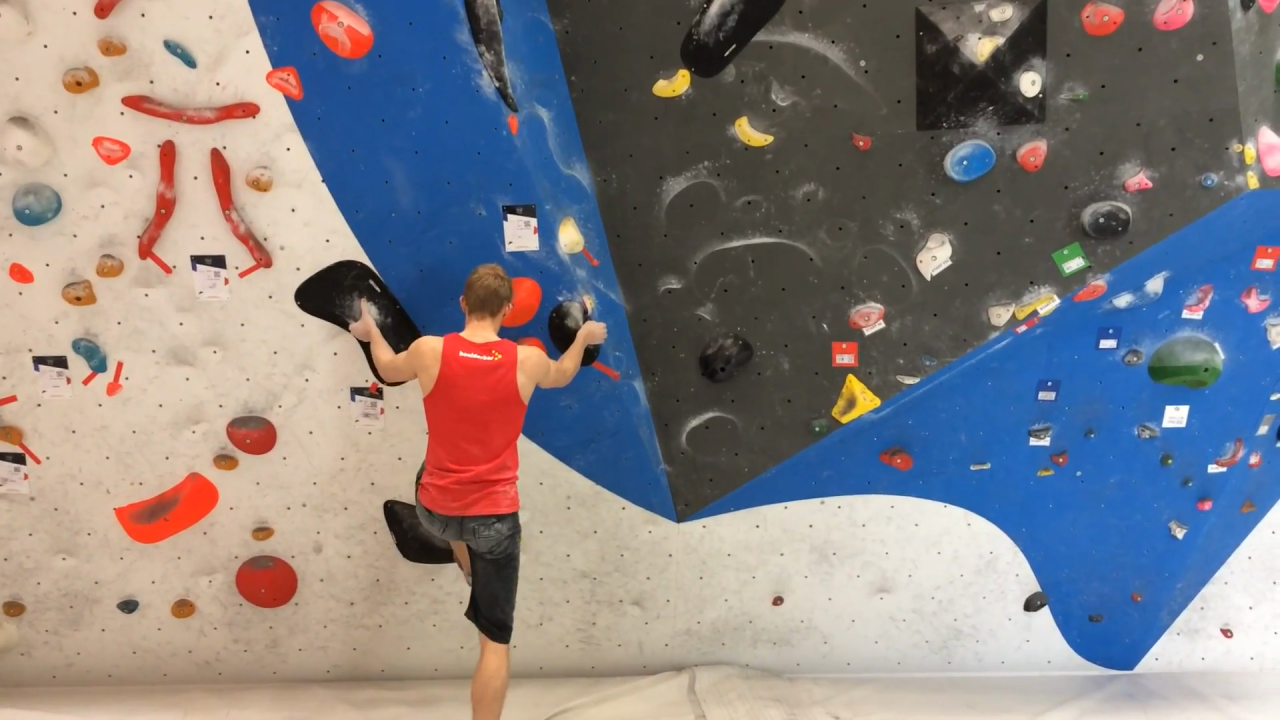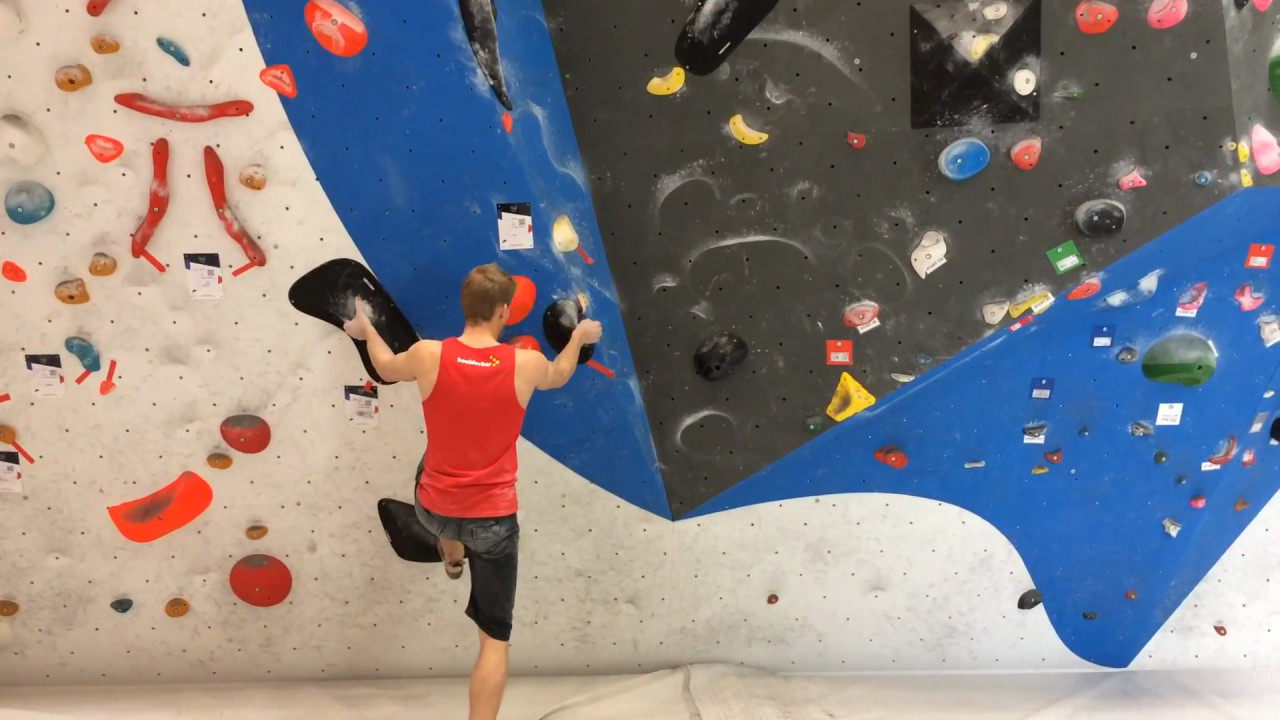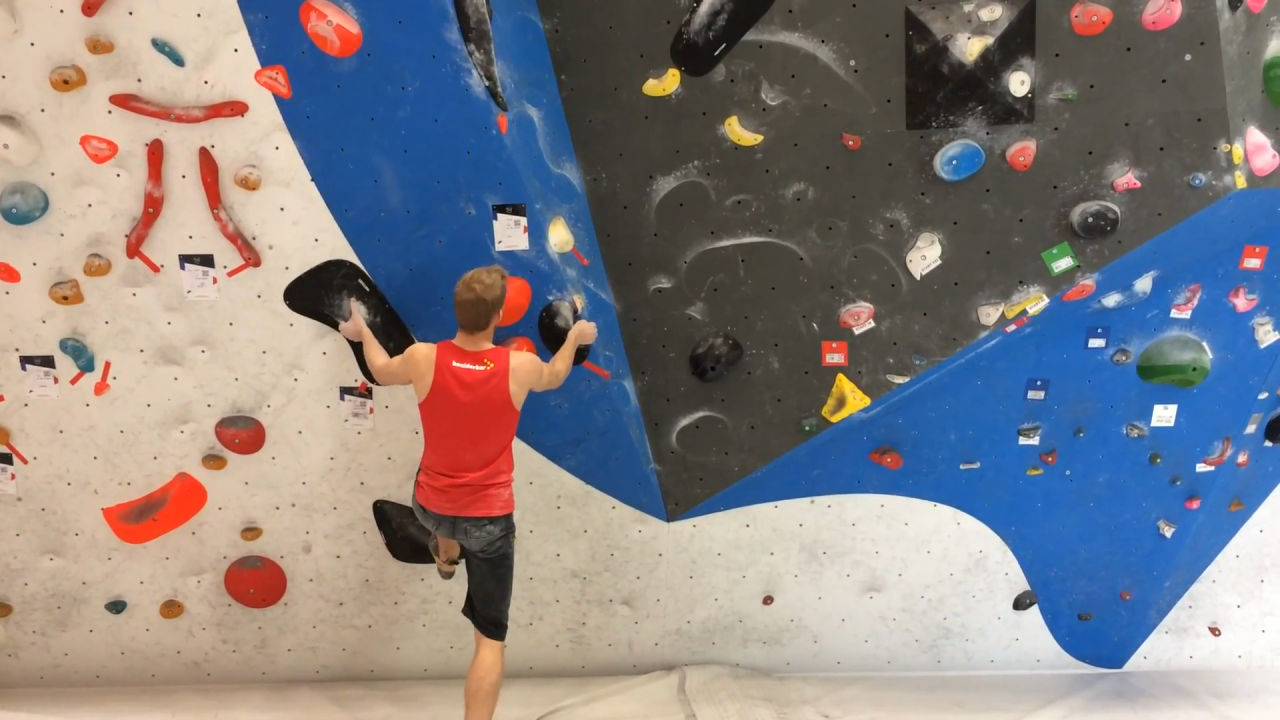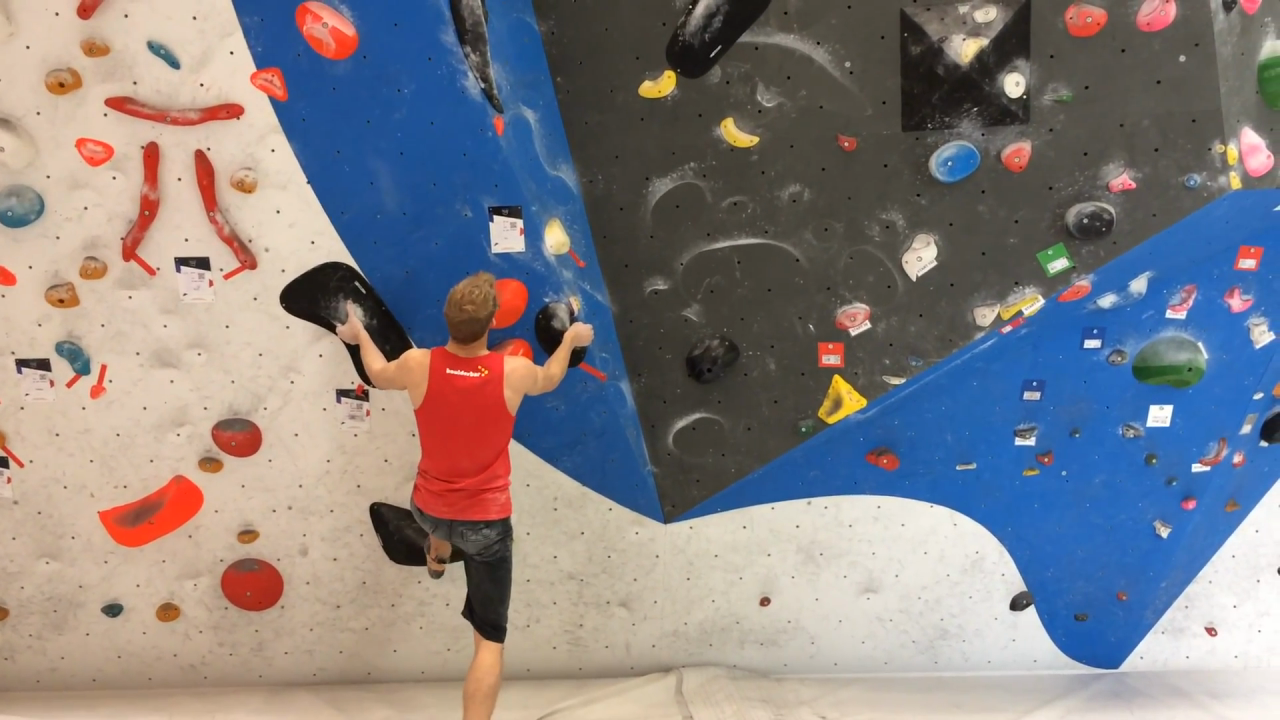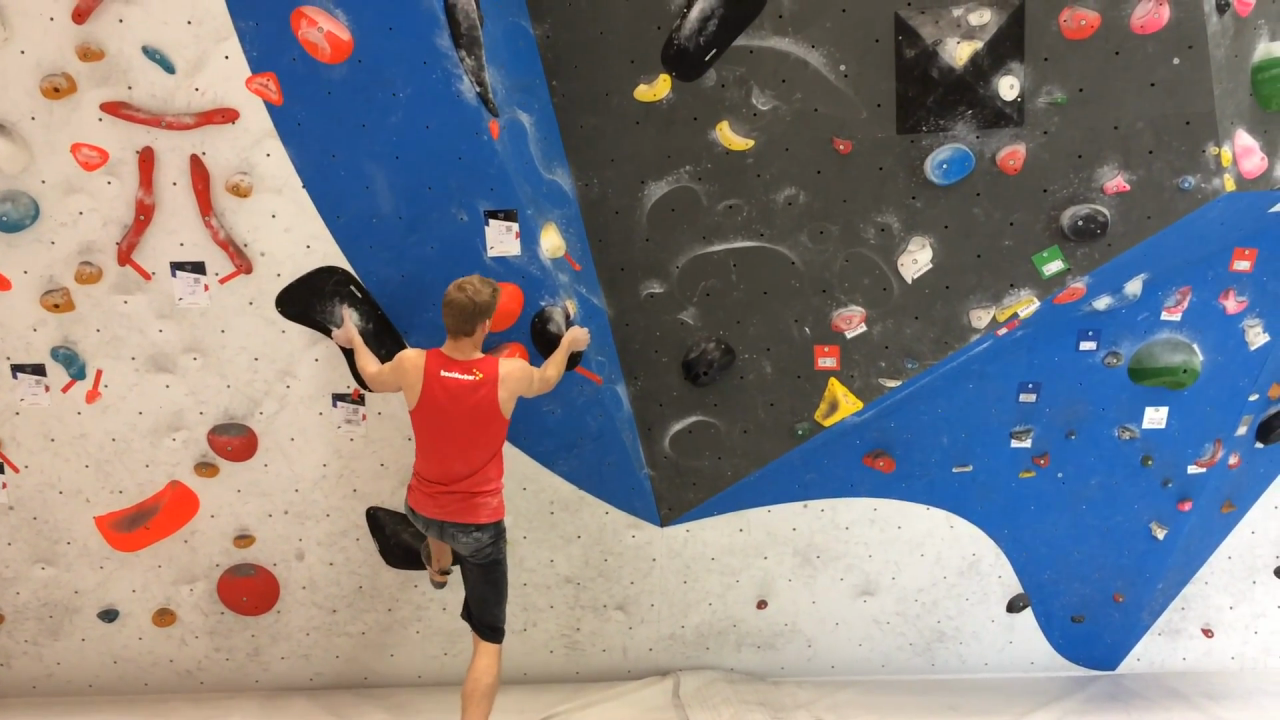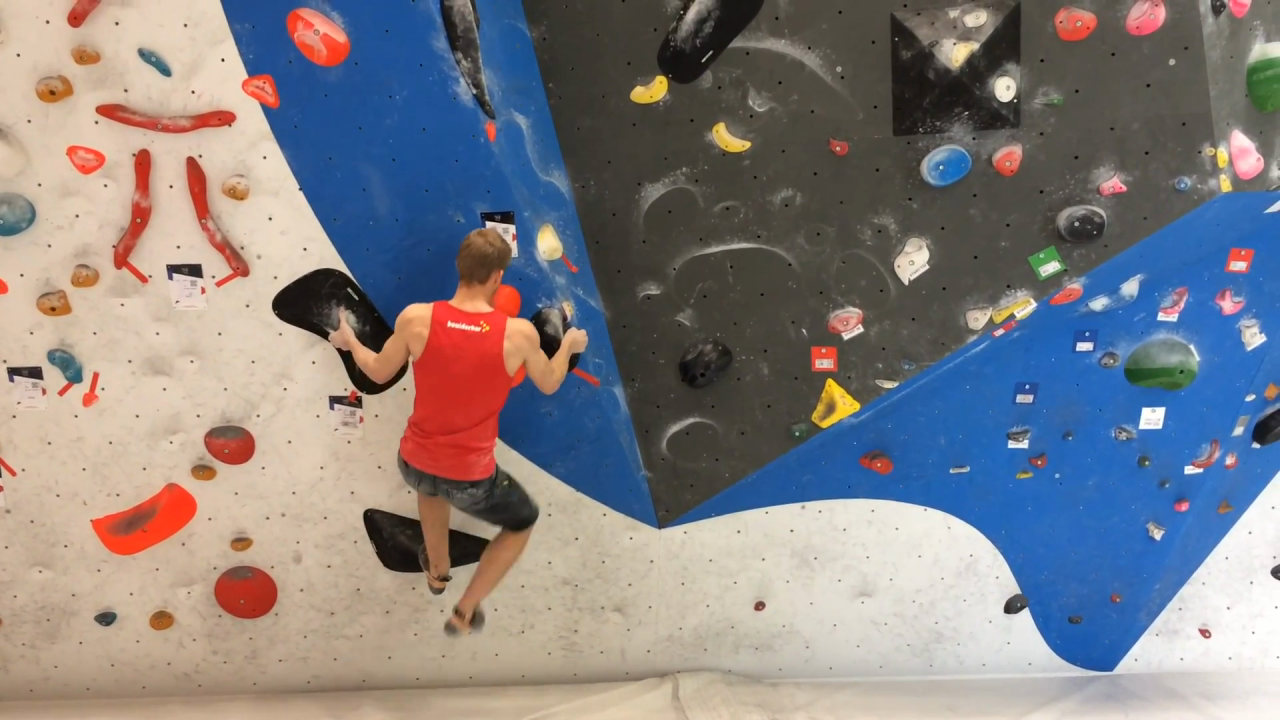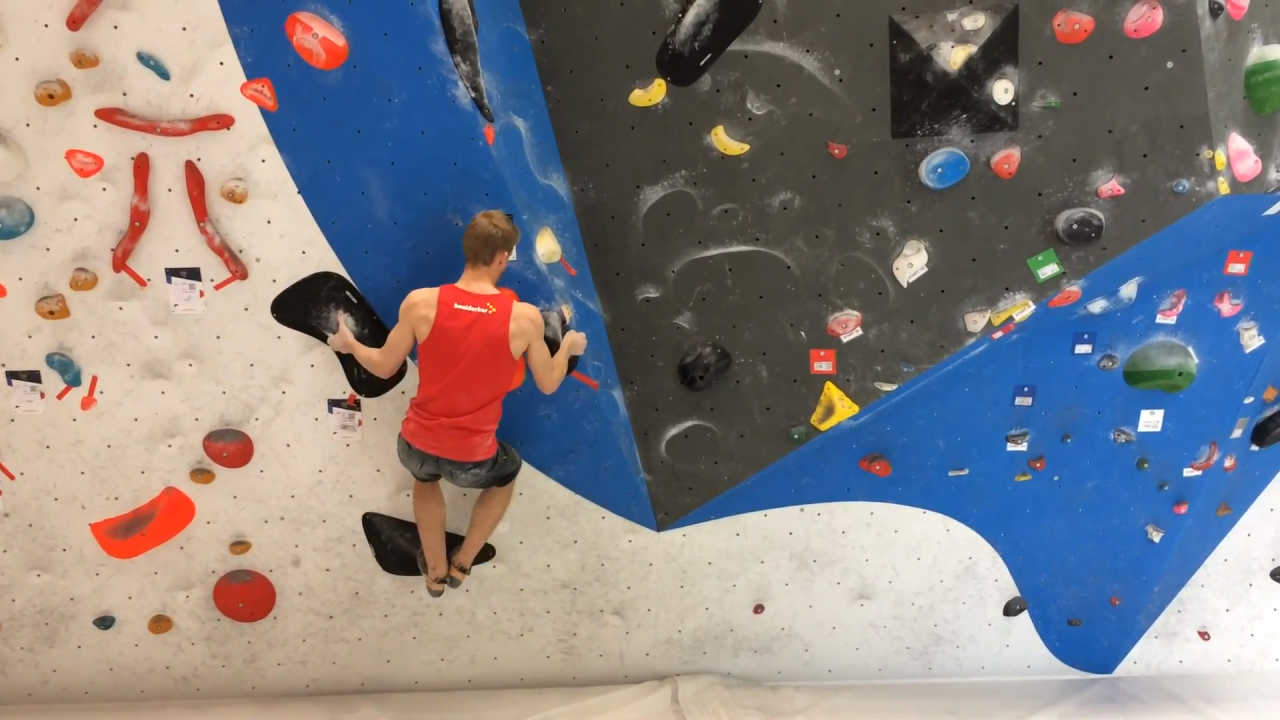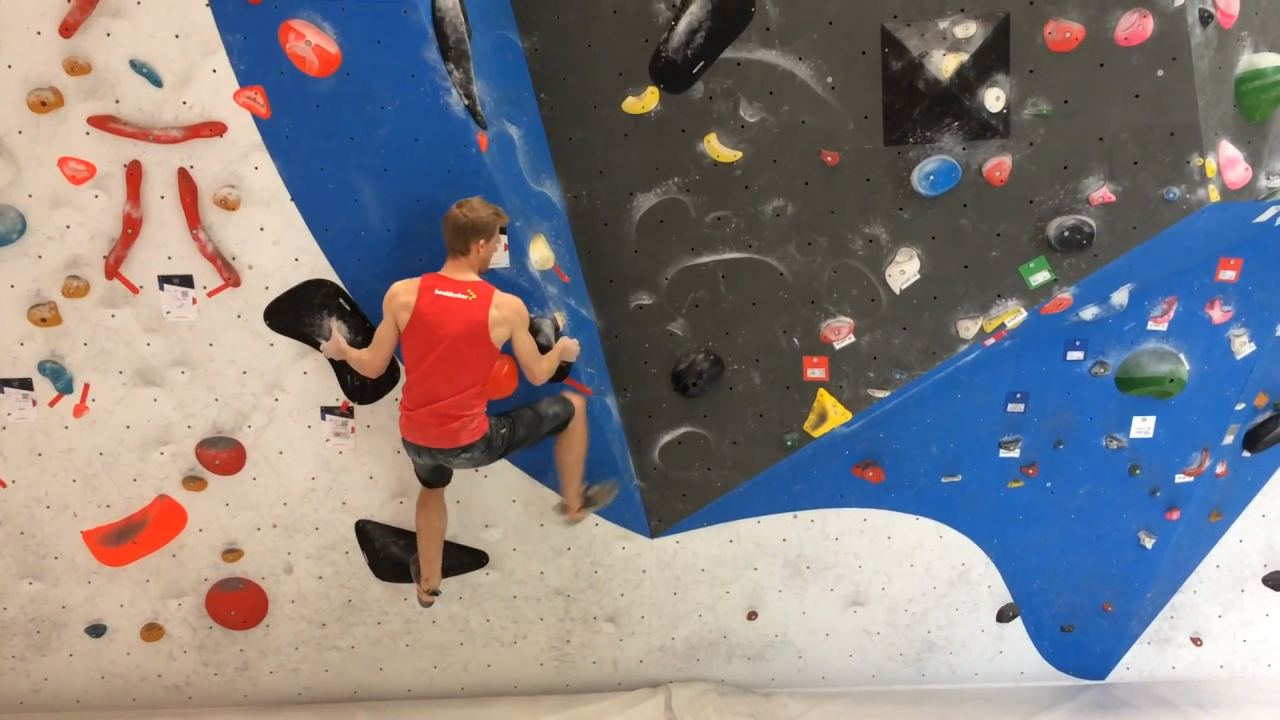
dt=0.4s
person 1, frame 1
left shoulder: (429, 351)
right shoulder: (528, 360)
left elbow: (388, 369)
right elbow: (563, 374)
left wrist: (370, 331)
right wrist: (584, 337)
left hip: (436, 508)
right hip: (495, 514)
right knee: (495, 639)
left ankle: (469, 569)
person 1, frame 2
left shoulder: (427, 355)
right shoulder: (525, 364)
left elbow: (387, 368)
right elbow: (560, 375)
left wrist: (366, 330)
right wrist: (579, 337)
left hip: (434, 509)
right hip: (493, 517)
right knee: (494, 638)
left ankle: (452, 557)
person 1, frame 3
left shoulder: (423, 358)
right shoulder: (520, 367)
left elbow: (382, 371)
right elbow: (555, 376)
left wrist: (362, 332)
right wrist: (576, 337)
left hip: (431, 507)
right hip: (489, 517)
right knee: (490, 638)
left ankle: (447, 555)
person 1, frame 4
left shoulder: (416, 365)
right shoulder: (515, 372)
left elbow: (379, 375)
right elbow: (550, 378)
left wrist: (358, 334)
right wrist: (571, 339)
left hip: (428, 509)
right hip: (487, 521)
right knee: (489, 640)
left ankle: (438, 554)
person 1, frame 5
left shoulder: (411, 365)
right shoulder: (509, 374)
left elbow: (374, 378)
right elbow: (546, 381)
left wrist: (353, 338)
right wrist: (569, 343)
left hip: (421, 509)
right hip: (479, 522)
right knee: (488, 639)
left ankle: (440, 565)
person 1, frame 6
left shoulder: (415, 320)
right shoulder: (519, 334)
left elbow: (379, 372)
right elbow: (549, 384)
left wrist: (349, 342)
right wrist: (569, 346)
left hip: (413, 464)
right hip: (471, 479)
right knee: (522, 522)
left ankle: (437, 572)
right ankle: (465, 611)
person 1, frame 7
left shoulder: (420, 303)
right shoulder: (525, 318)
left elbow: (383, 367)
right elbow: (548, 383)
left wrist: (348, 344)
right wrist: (568, 346)
left hip: (416, 445)
right hip: (472, 459)
left knee: (426, 478)
right knee: (507, 474)
left ankle: (435, 573)
right ankle: (460, 564)
person 1, frame 8
left shoulder: (402, 294)
right shoulder: (507, 307)
left elbow: (373, 367)
right elbow: (537, 374)
left wrist: (340, 349)
right wrist: (562, 350)
left hip: (415, 437)
right hip: (469, 443)
left knee: (432, 488)
right knee: (572, 407)
left ankle: (428, 584)
right ankle: (575, 503)
